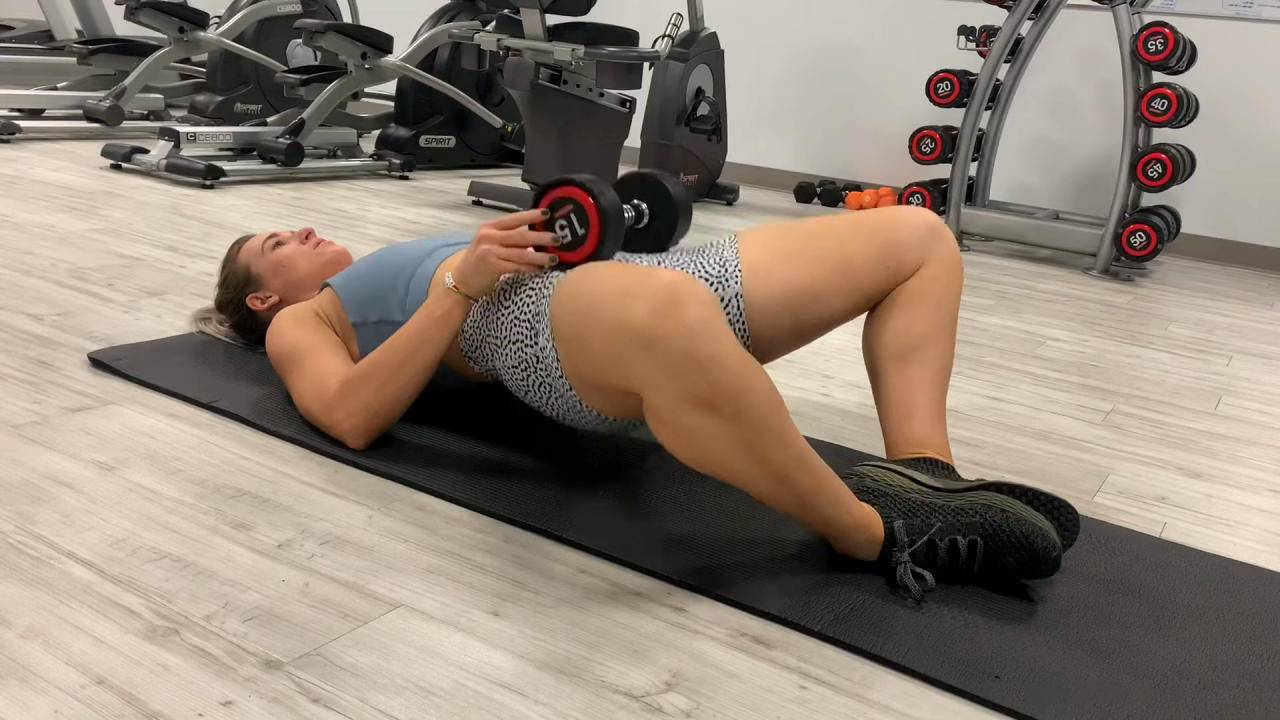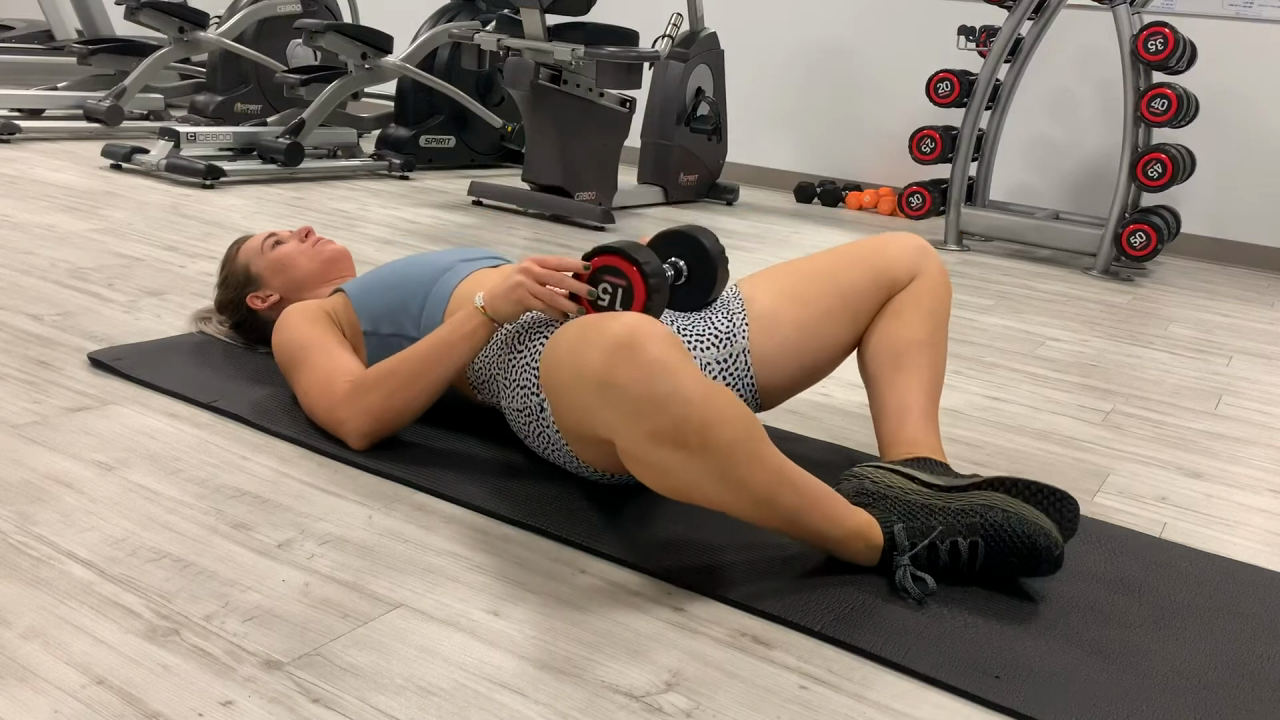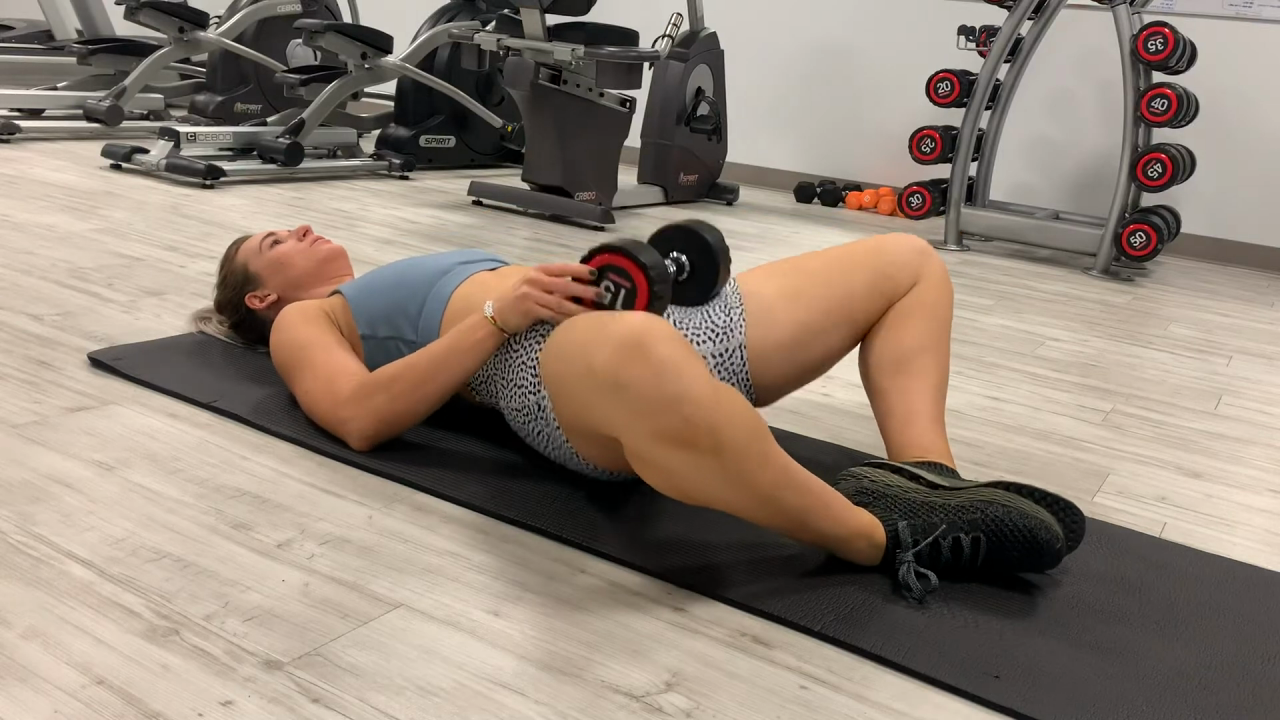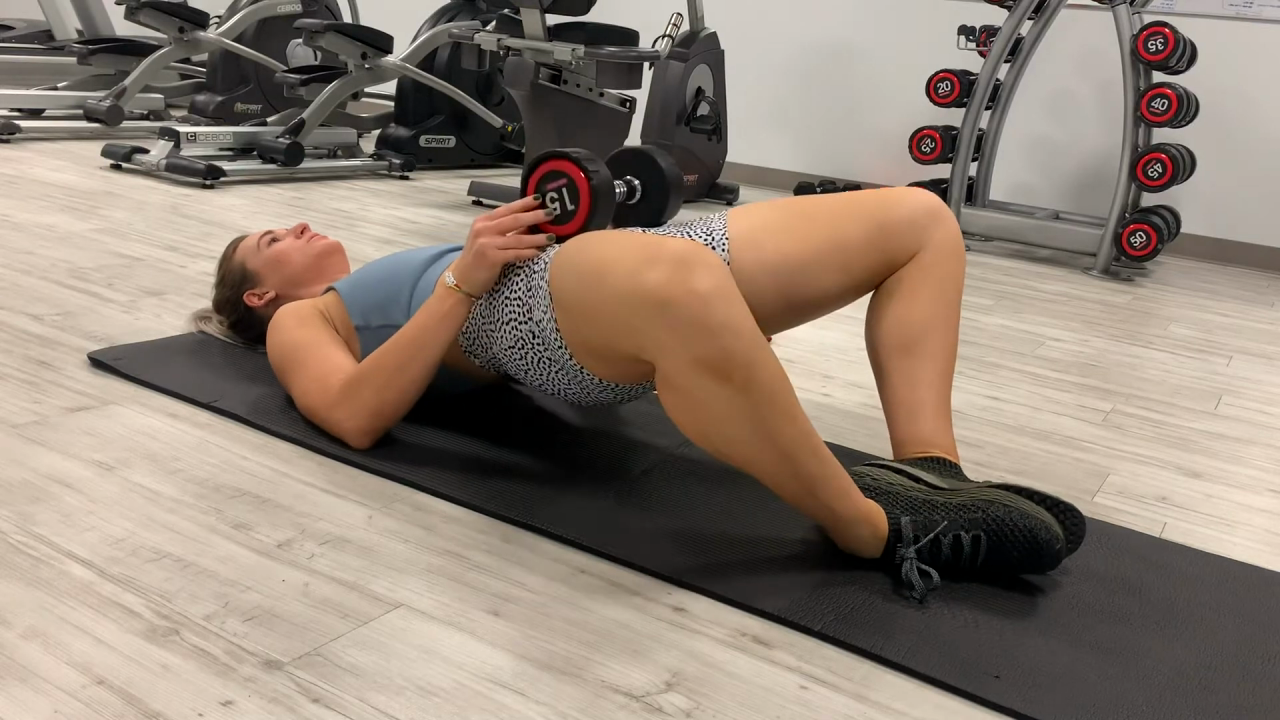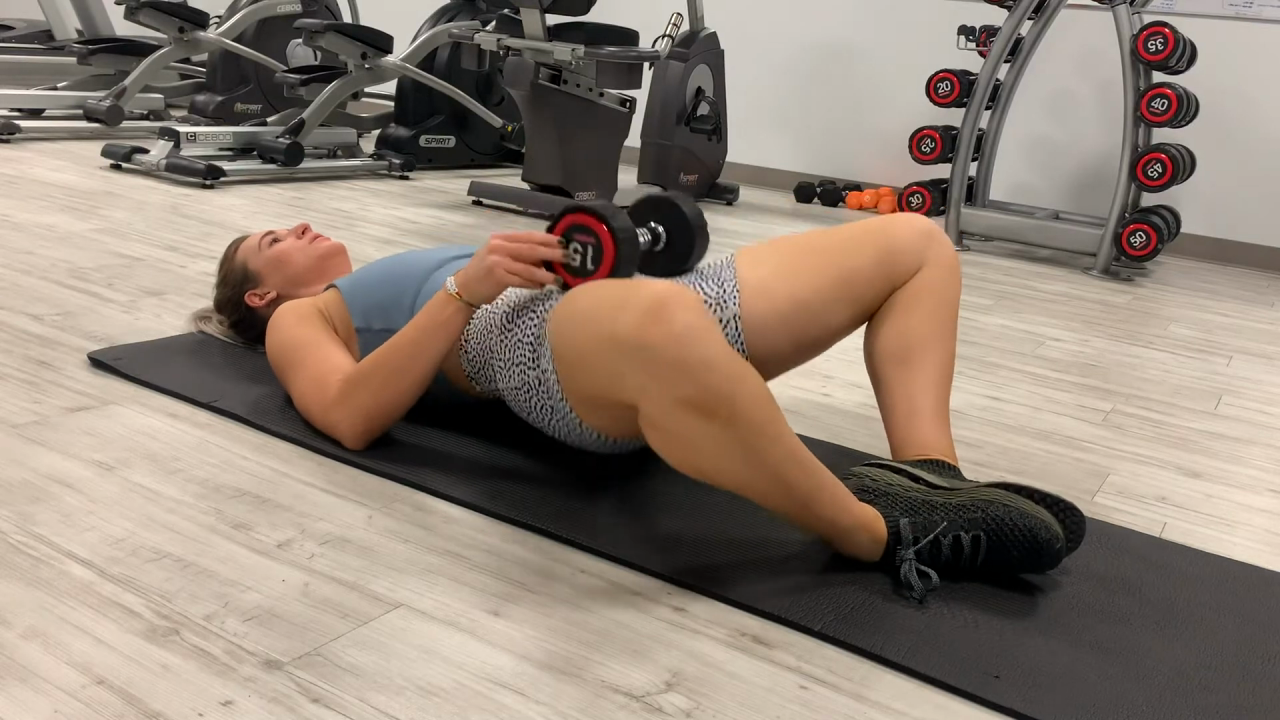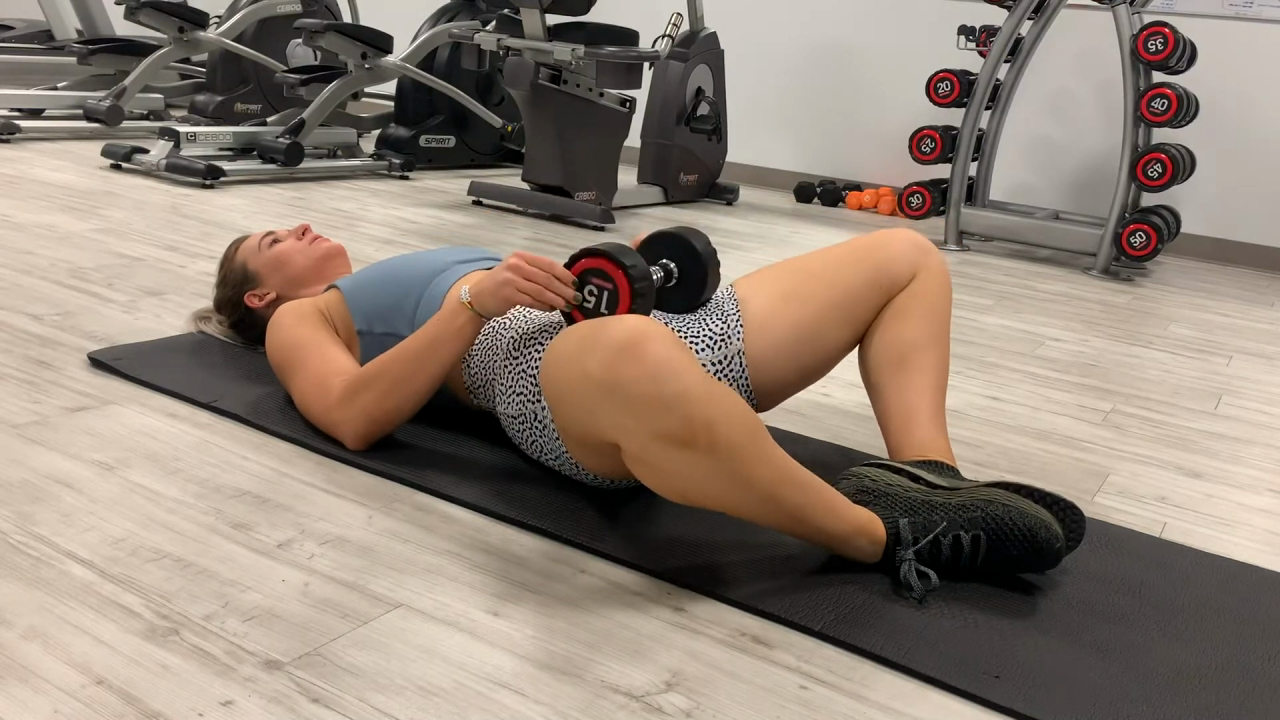
dt=0.5s
person 1, frame 1
left shoulder: (396, 275)
right shoulder: (298, 326)
right elbow: (353, 419)
right wrist: (462, 282)
left hip: (625, 276)
right hip: (530, 316)
left knee: (916, 236)
right knee: (662, 315)
left ankle: (919, 475)
right ankle: (880, 534)
person 1, frame 2
left shoulder: (404, 286)
right shoulder: (306, 324)
right elbow: (360, 417)
right wrist: (491, 306)
left hip: (667, 323)
right hip: (543, 358)
left knee: (907, 258)
right knee: (630, 354)
left ankle: (912, 475)
right ankle: (880, 537)
person 1, frame 3
left shoulder: (400, 285)
right shoulder: (302, 327)
right elbow: (364, 417)
right wrist: (502, 315)
left hip: (656, 321)
right hip: (543, 355)
left knee: (910, 261)
right knee: (636, 356)
left ankle: (922, 478)
right ankle: (880, 536)
person 1, frame 4
left shoulder: (392, 281)
right shoulder: (301, 324)
right elbow: (357, 416)
left wrist: (601, 218)
right wrist: (464, 277)
left hip: (644, 270)
right hip: (531, 299)
left knee: (918, 218)
right knee: (679, 287)
left ankle: (925, 473)
right ankle: (877, 529)
person 1, frame 5
left shoulder: (396, 277)
right shoulder: (299, 324)
right elbow: (352, 417)
right wrist: (466, 287)
left hip: (618, 300)
right hip: (533, 338)
left knee: (915, 243)
right knee: (651, 325)
left ankle: (924, 475)
right ankle: (881, 533)
person 1, frame 6
left shoulder: (399, 283)
right shoulder: (301, 321)
right elbow: (356, 418)
right wrist: (475, 301)
left hip: (655, 322)
right hip: (536, 362)
left knee: (906, 255)
right knee: (635, 363)
left ankle: (923, 477)
right ankle: (883, 534)
